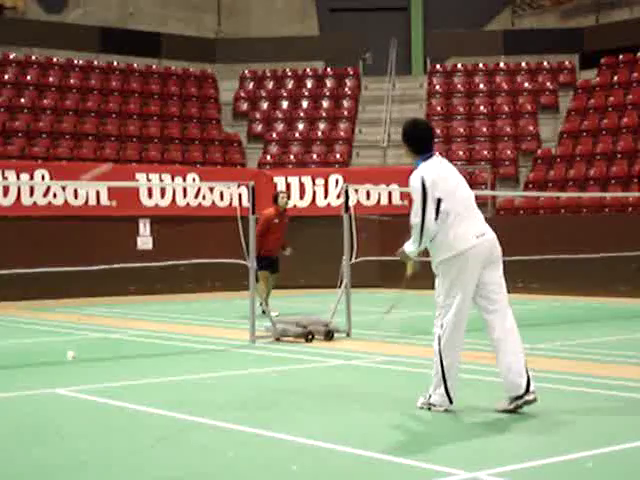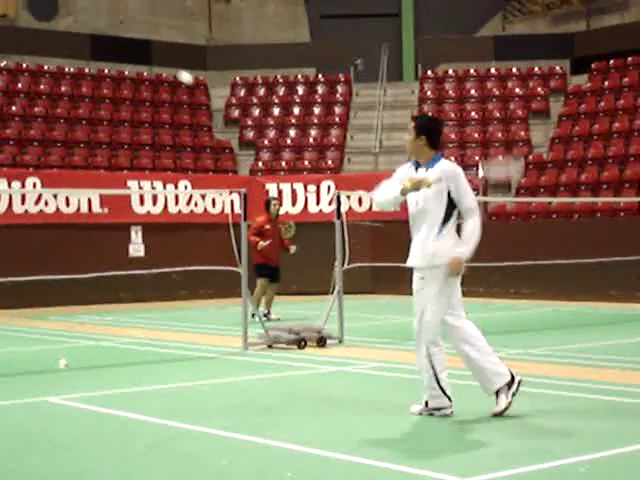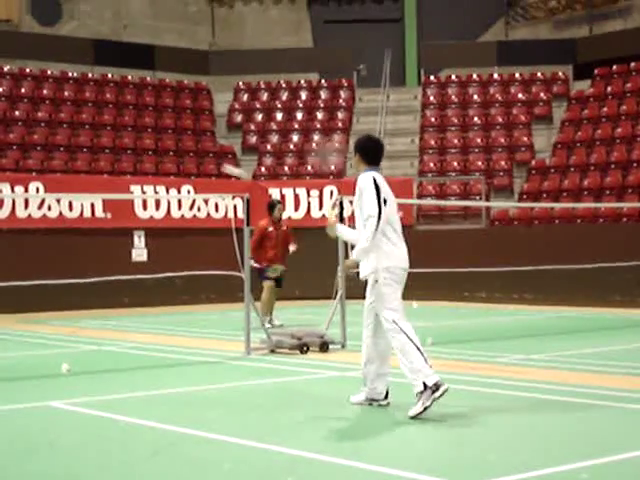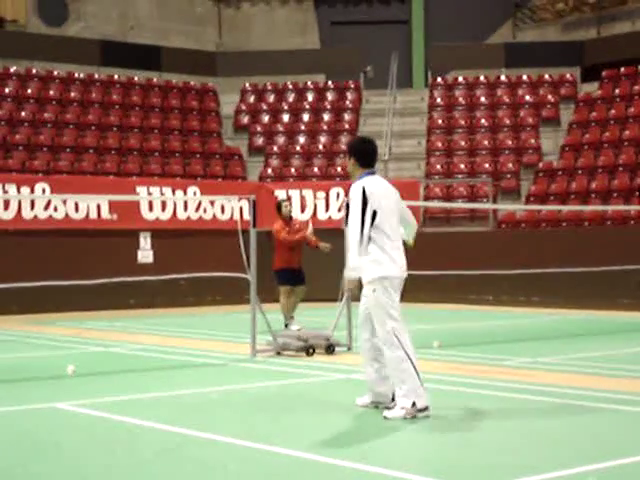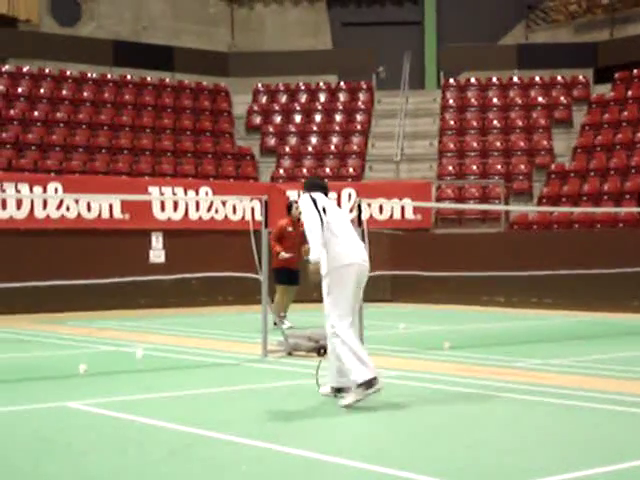
dt=1s
person 1, frame 1
left shoulder: (420, 177)
right shoulder: (443, 165)
left elbow: (427, 225)
left wrist: (410, 251)
right wrist: (421, 249)
left hip: (457, 252)
right hip: (486, 242)
left knee: (448, 325)
right knee: (500, 317)
left ankle: (441, 396)
right ankle: (520, 387)
person 1, frame 2
left shoulder: (449, 170)
right shoulder: (407, 172)
left elbow: (472, 215)
right elbow: (381, 199)
left wrist: (462, 254)
right wrist: (404, 188)
left hip: (440, 262)
right hip: (427, 261)
left knee: (426, 331)
right knee: (456, 324)
left ankle: (438, 400)
right ankle: (501, 379)
person 1, frame 3
left shoulder: (367, 180)
right shoulder: (374, 182)
left elbow: (375, 222)
right elbow: (365, 232)
left wrist: (356, 256)
right wrist: (338, 229)
left hip: (385, 265)
right hip: (382, 266)
left knee: (394, 322)
right knee: (374, 329)
left ankle: (428, 382)
right ankle: (375, 390)
person 1, frame 4
left shoulder: (361, 188)
right shoulder: (385, 186)
left elbow: (357, 233)
right elbow: (408, 221)
left wrist: (351, 272)
right wrist: (408, 236)
left hip: (381, 273)
right hip: (378, 272)
left knee: (390, 332)
right knee: (369, 332)
left ankle: (415, 400)
right ankle: (381, 394)
person 1, frame 5
left shoulder: (308, 198)
right shoulder: (333, 206)
left elbow: (315, 224)
left wrist: (314, 257)
left hip: (339, 263)
right hip: (360, 261)
left knee: (338, 325)
right knee: (344, 323)
left ankle: (365, 378)
right ankle: (340, 382)
person 2, frame 1
left shoulder: (285, 215)
right shoulder: (268, 214)
right elbow: (258, 233)
left wrist: (285, 247)
right wrist: (255, 252)
left hip: (274, 253)
right hip: (262, 252)
left knee: (272, 278)
right knee: (264, 278)
left ankle: (264, 302)
right ankle: (265, 308)
person 2, frame 2
left shoulder: (279, 223)
right shoulder: (260, 221)
left elbow: (282, 239)
right elbow: (251, 236)
left wrist: (289, 246)
right wrist: (258, 242)
left hip: (275, 261)
right hip: (261, 260)
left knee: (273, 286)
right knee: (262, 285)
left ankle: (267, 312)
right ankle: (255, 312)
person 2, frame 3
left shoulder: (284, 225)
right shoulder: (263, 225)
left elbow: (290, 240)
right elbow: (254, 242)
left wrist: (292, 246)
right wrist: (251, 257)
left hip: (278, 265)
right hip: (265, 263)
left knee: (274, 291)
right knee: (268, 287)
left ankle: (269, 318)
right ankle: (263, 318)
person 2, frame 4
left shoulder: (297, 224)
right shoulder: (278, 227)
left elbow: (307, 236)
right elbow: (287, 240)
left wrist: (318, 244)
right wrist: (304, 235)
left hip: (296, 265)
right hip: (283, 266)
left knee: (300, 290)
right knee: (285, 292)
left ankle: (289, 314)
right ankle: (288, 322)
person 2, frame 5
left shoulder: (300, 226)
right shoulder: (282, 224)
left elbow: (302, 244)
right elbow: (273, 240)
right wrist: (279, 252)
left hip: (294, 265)
right hip: (281, 264)
left knee: (292, 291)
right knee: (281, 291)
left ankle: (283, 316)
right ankle: (277, 320)
